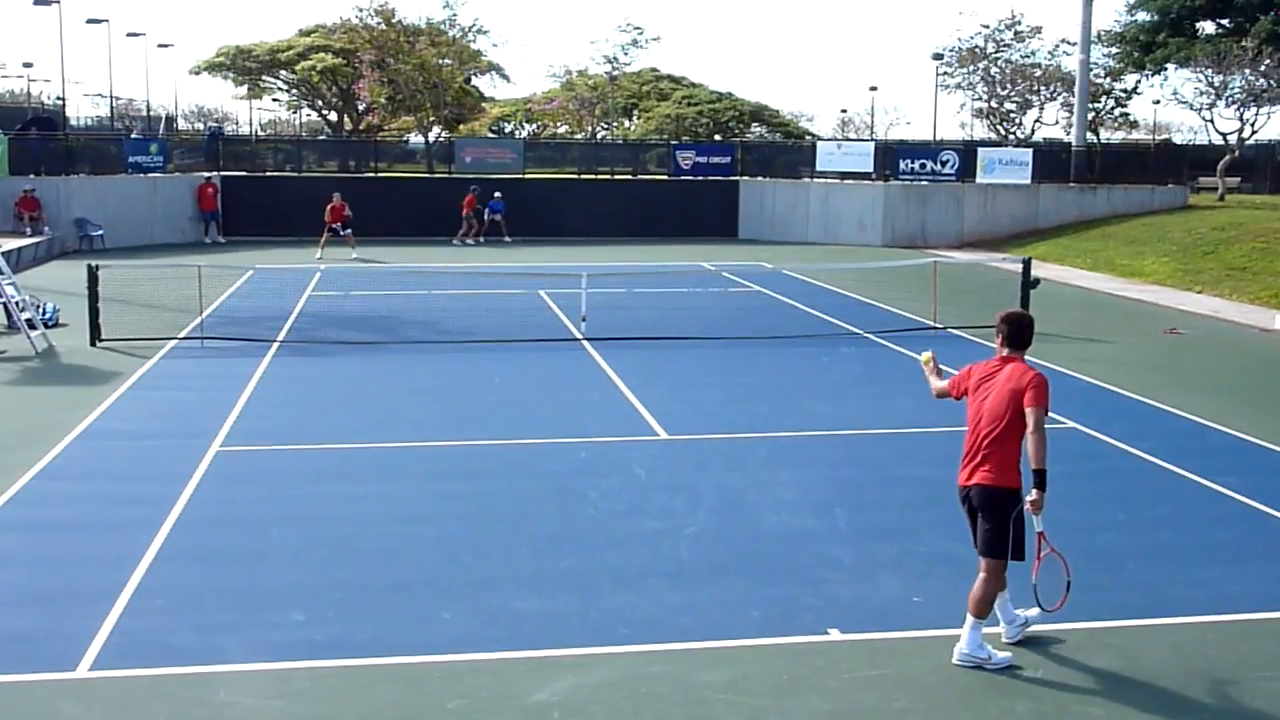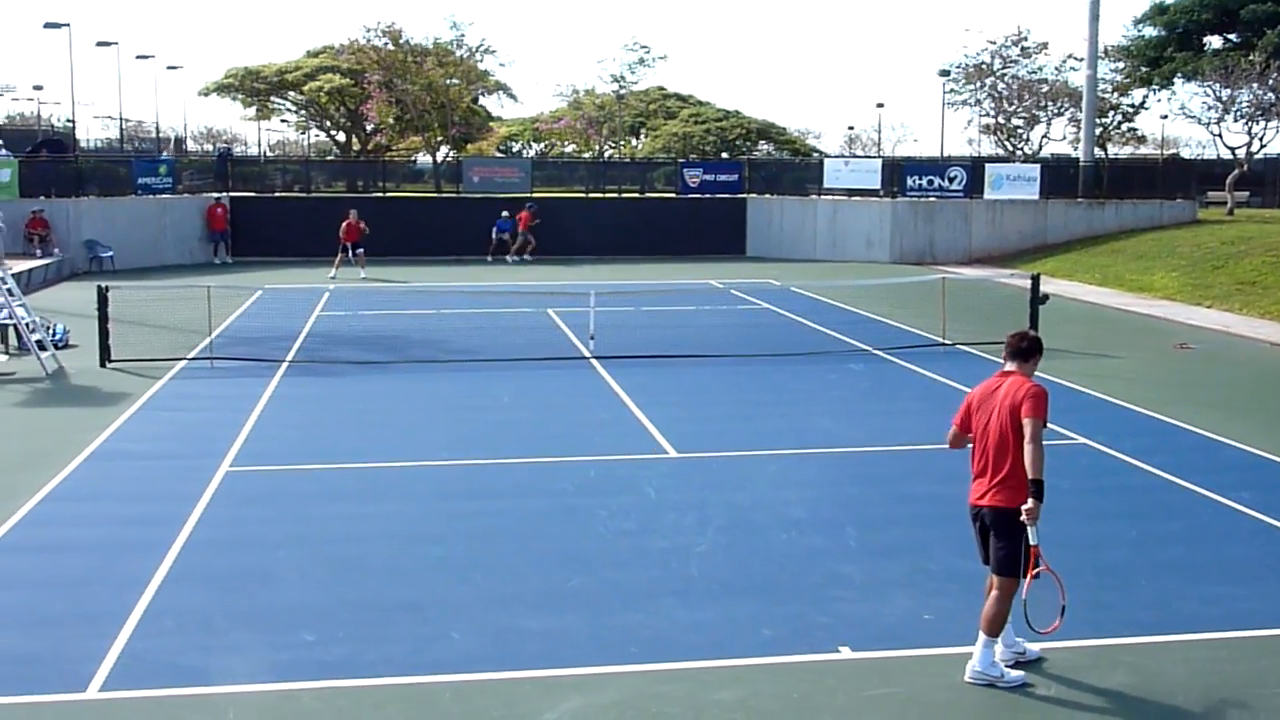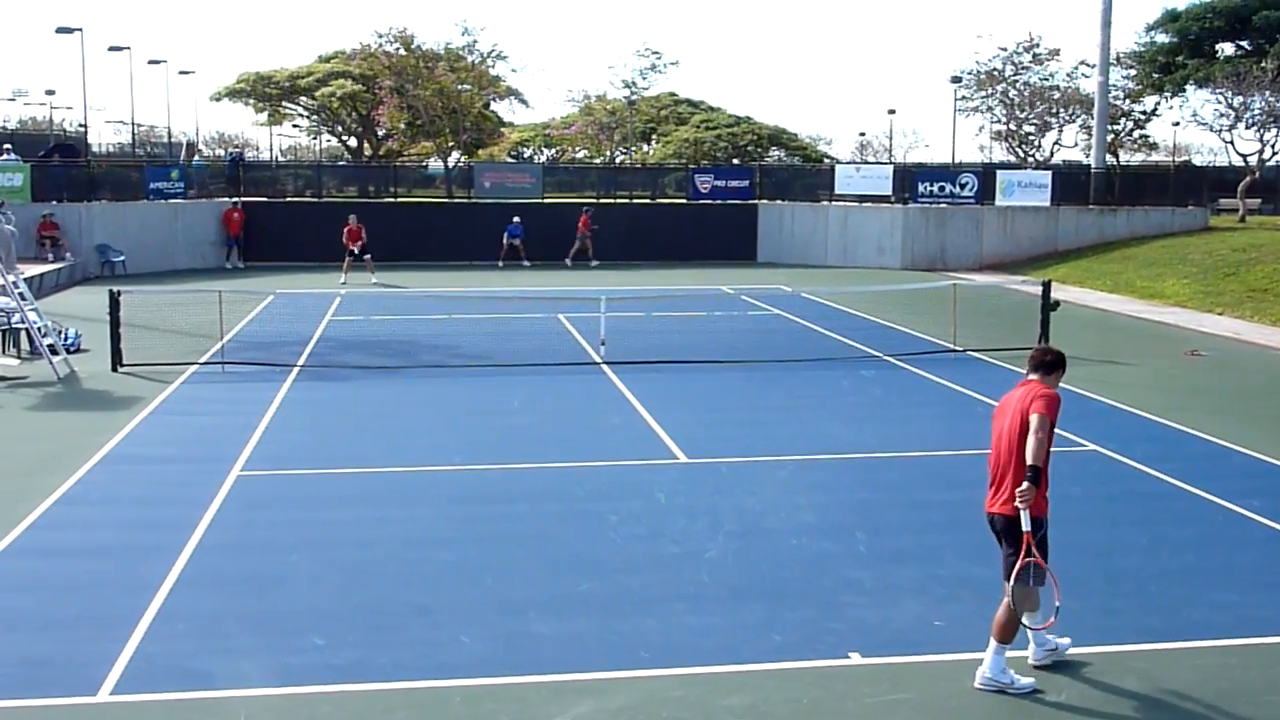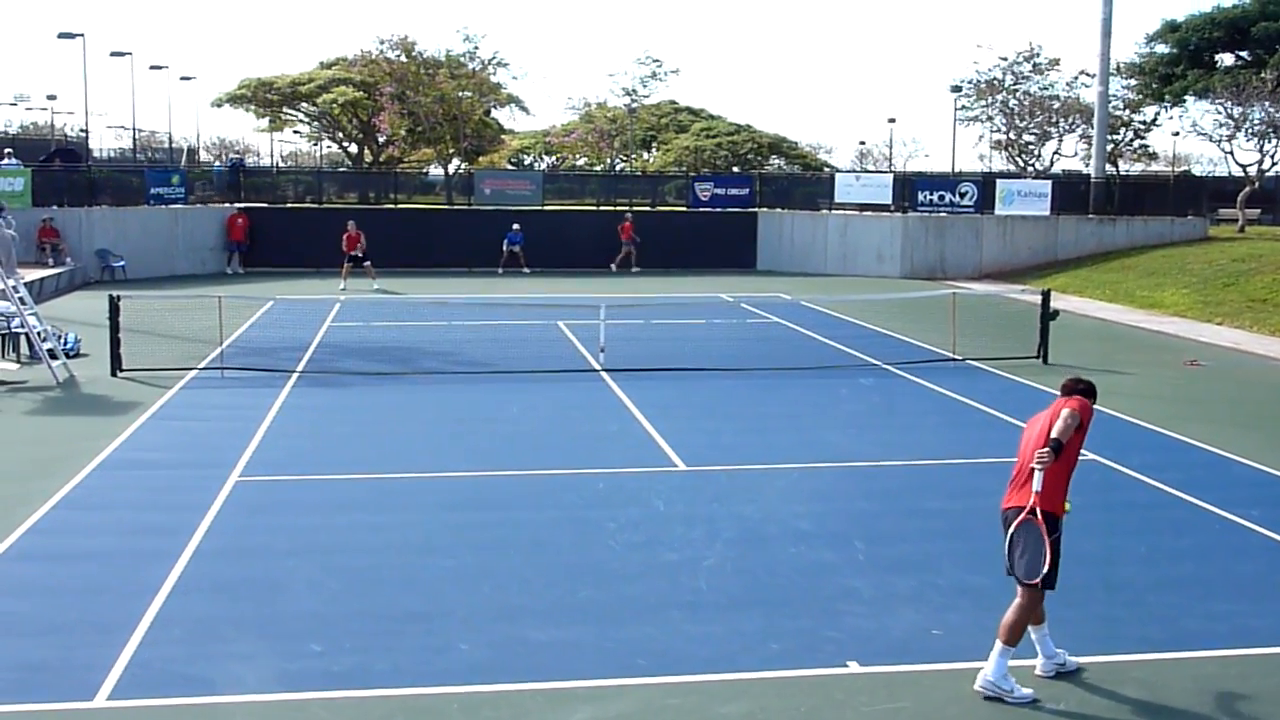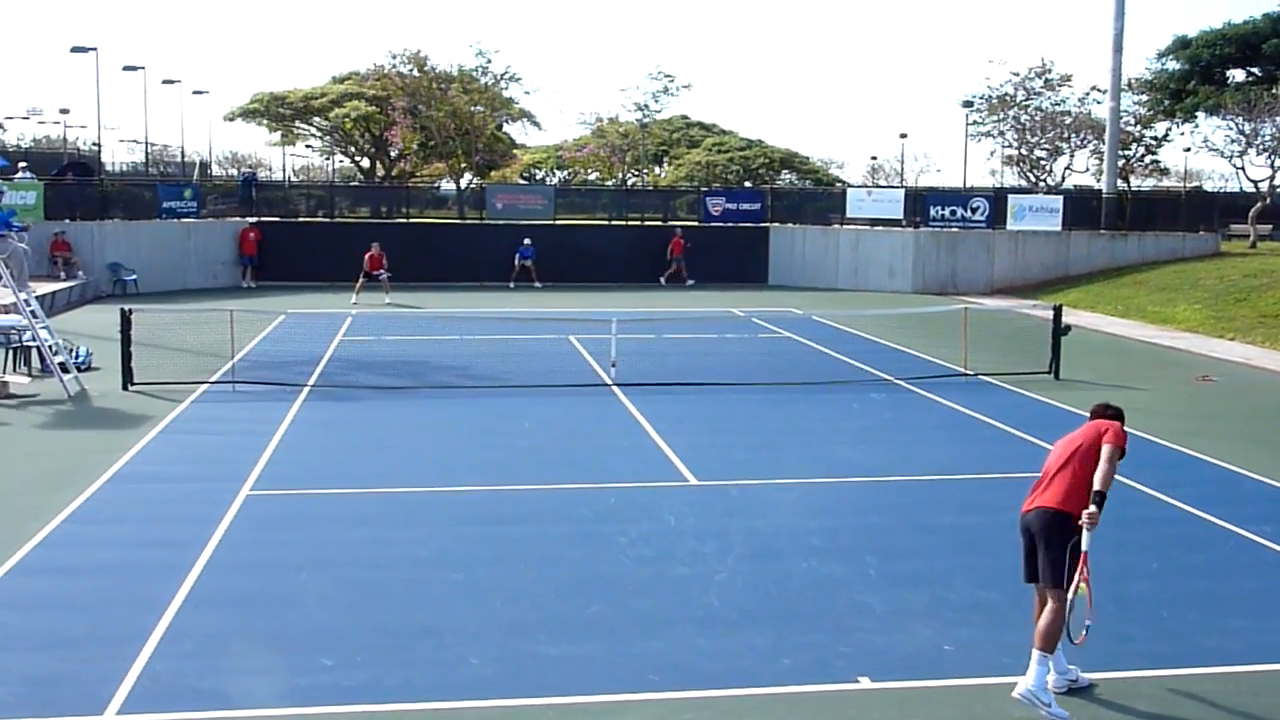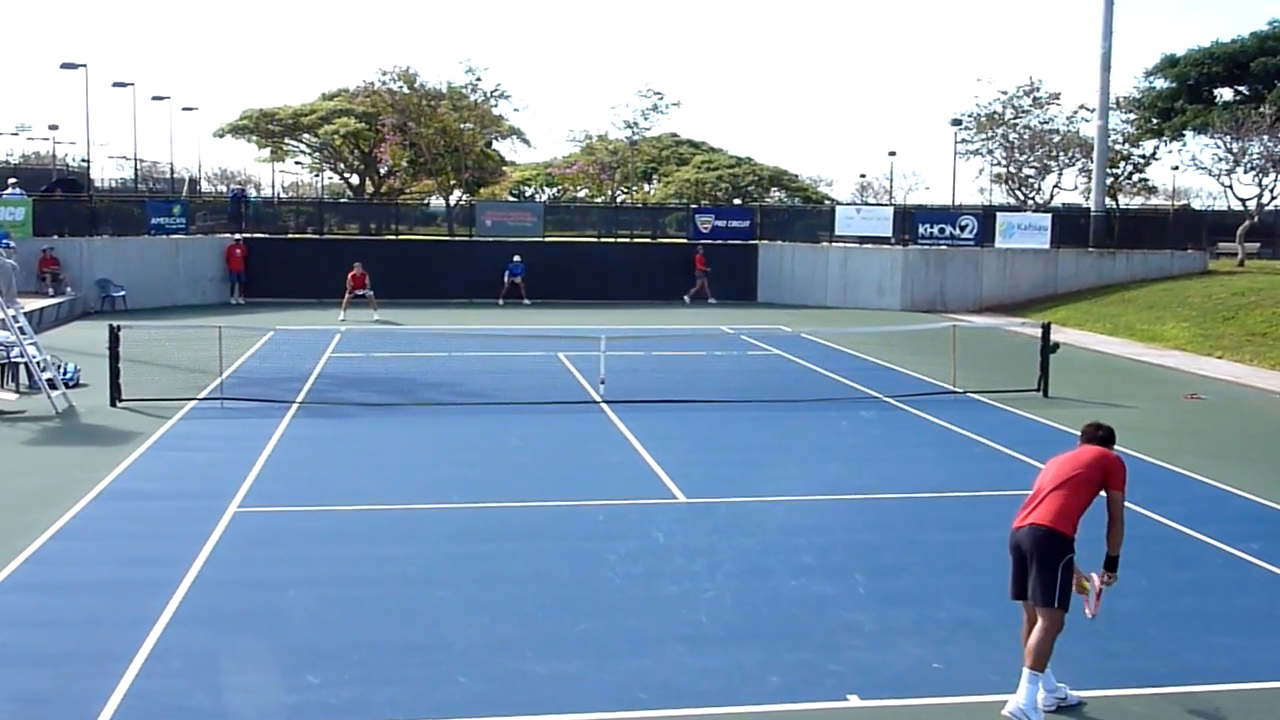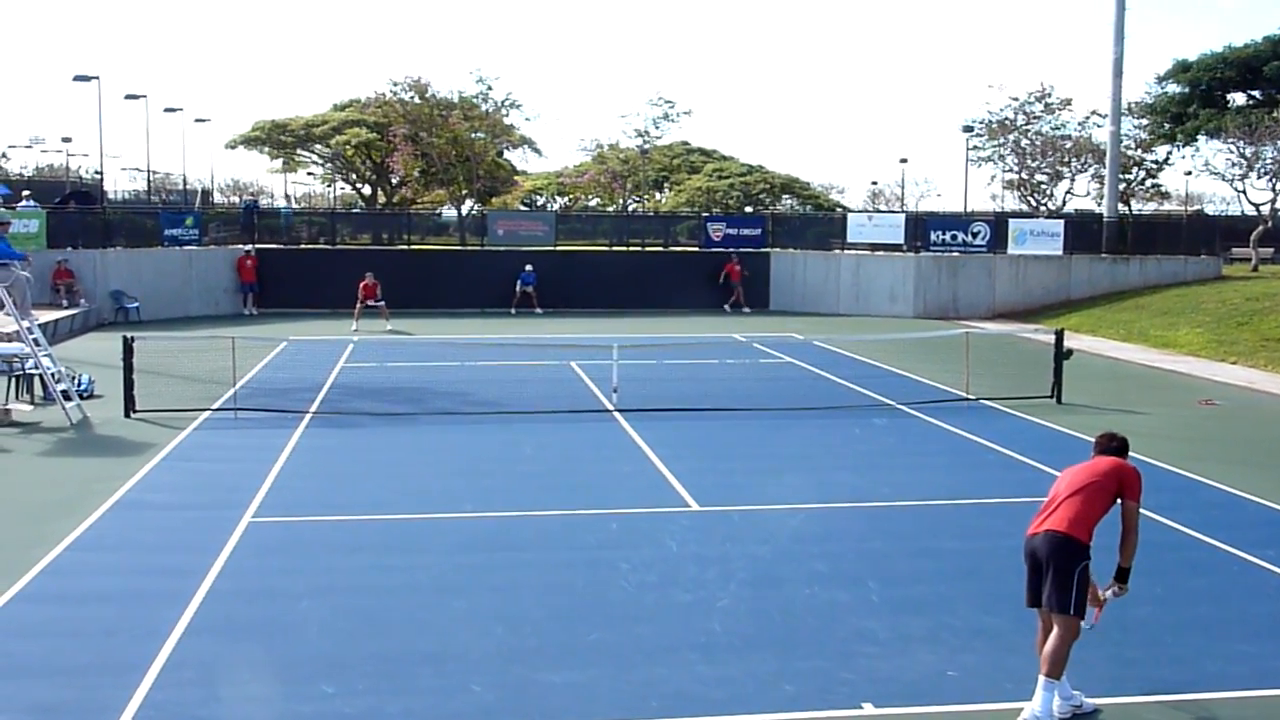
dt=0.4s
person 1, frame 1
left shoulder: (975, 372)
right shoulder: (1032, 379)
left elbow: (939, 389)
right elbow: (1034, 431)
left wrist: (931, 372)
right wrist: (1039, 484)
left hip: (968, 481)
right hip: (999, 485)
left knee: (994, 559)
right knee: (992, 567)
left ankle: (1011, 622)
right ankle: (969, 646)
person 1, frame 2
left shoulder: (979, 391)
right shoulder: (1032, 391)
left elbow: (954, 440)
right elbow: (1032, 442)
right wrist: (1035, 492)
left hip: (979, 500)
right hip: (1011, 503)
left knee: (998, 578)
right knee: (1006, 585)
left ankle: (1007, 646)
right ankle: (981, 664)
person 1, frame 3
left shoulder: (1007, 399)
right shoulder: (1046, 395)
right elbow: (1037, 435)
right wrist: (1033, 476)
left hip: (997, 505)
right hip: (1023, 507)
left knee: (1023, 581)
right knee: (1018, 590)
left ankle: (1042, 645)
right ankle: (991, 670)
person 1, frame 4
left shoulder: (1040, 417)
right shoulder: (1081, 404)
right elbow: (1067, 421)
right wrist: (1055, 445)
left hip: (1011, 505)
right hip: (1039, 509)
left knee: (1032, 590)
right knee: (1030, 596)
left ankle: (1049, 657)
right ankle: (994, 674)
person 1, frame 5
left shoulder: (1069, 438)
right shoulder: (1114, 430)
right elbow: (1105, 464)
left wrist: (1070, 553)
right wrist: (1097, 503)
left hip: (1030, 513)
right hip: (1058, 516)
left knee: (1045, 597)
right knee: (1059, 602)
left ankle: (1059, 672)
right ankle: (1034, 682)
person 1, frame 6
left shoulder: (1059, 459)
right shoulder: (1112, 461)
right elbow: (1116, 521)
left wrist: (1073, 571)
right wrist: (1111, 566)
left hip: (1020, 531)
right hip: (1049, 535)
left knee: (1033, 615)
right knee: (1050, 621)
left ankle: (1048, 690)
person 1, frame 7
left shoulder: (1073, 470)
right shoulder: (1128, 472)
right elbow: (1129, 531)
left wrist: (1087, 585)
right wrist: (1122, 576)
left hip: (1034, 538)
right hip: (1065, 541)
left knee: (1048, 624)
right knee: (1066, 628)
